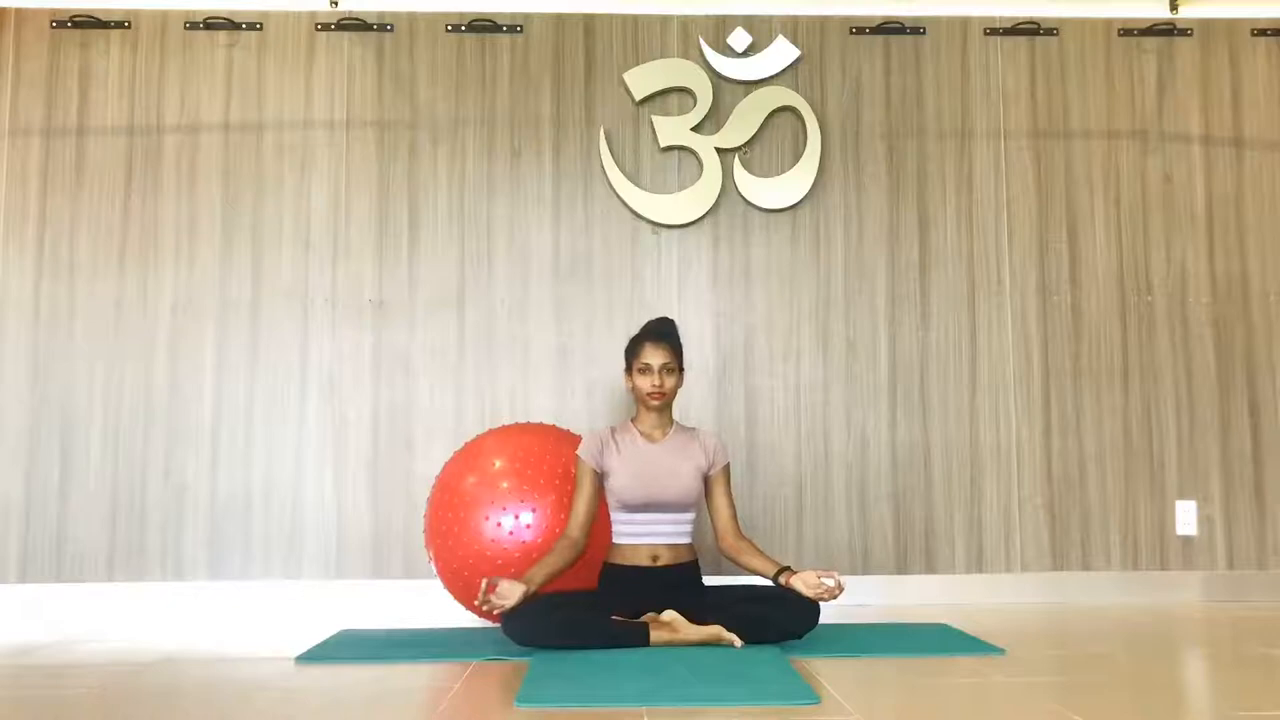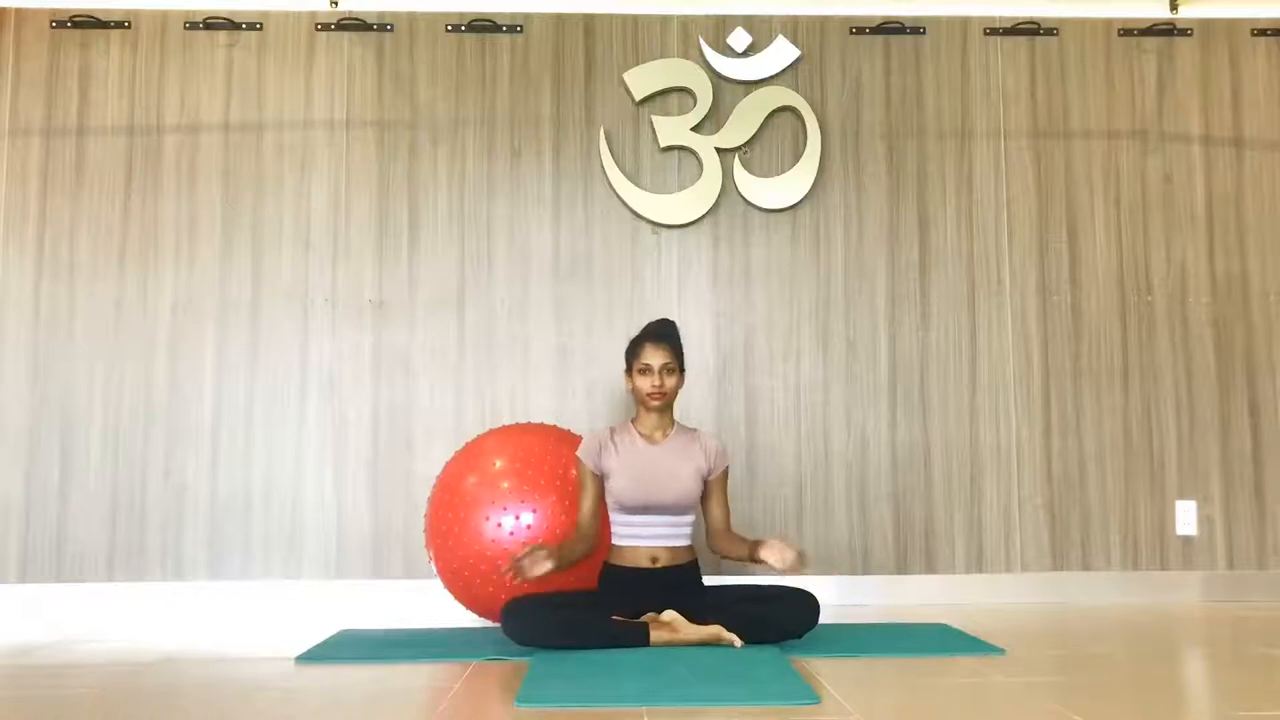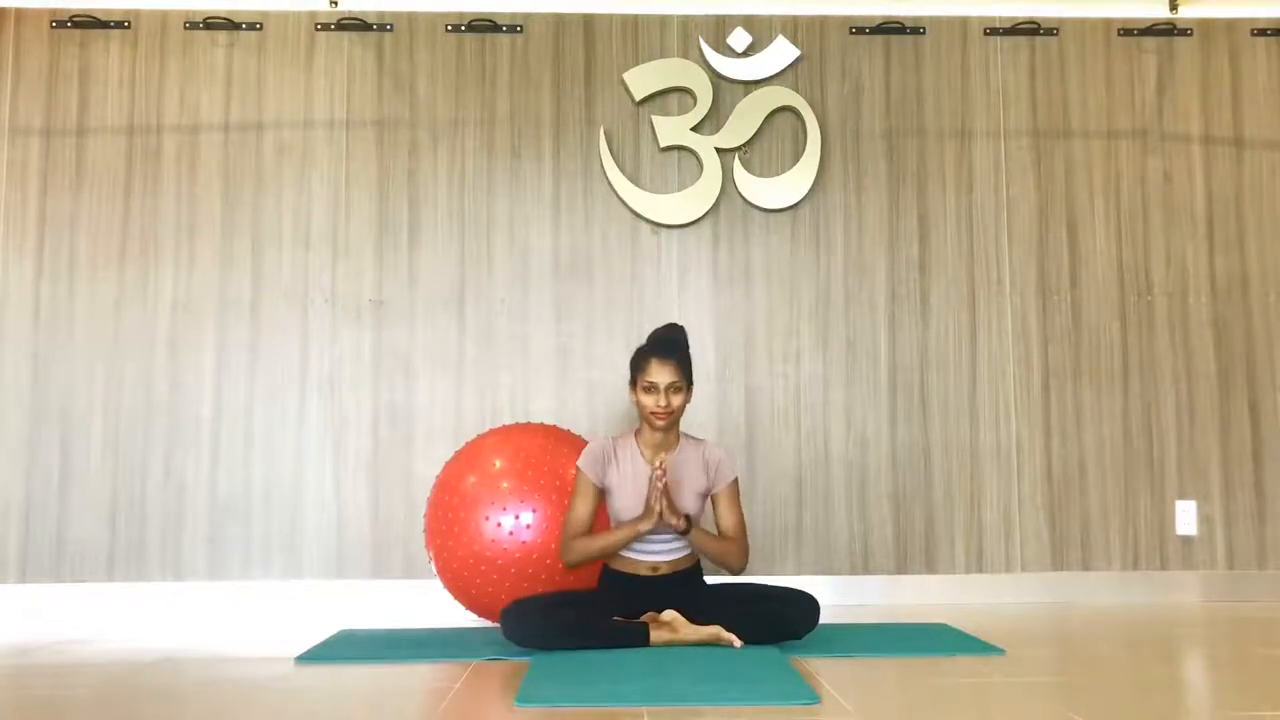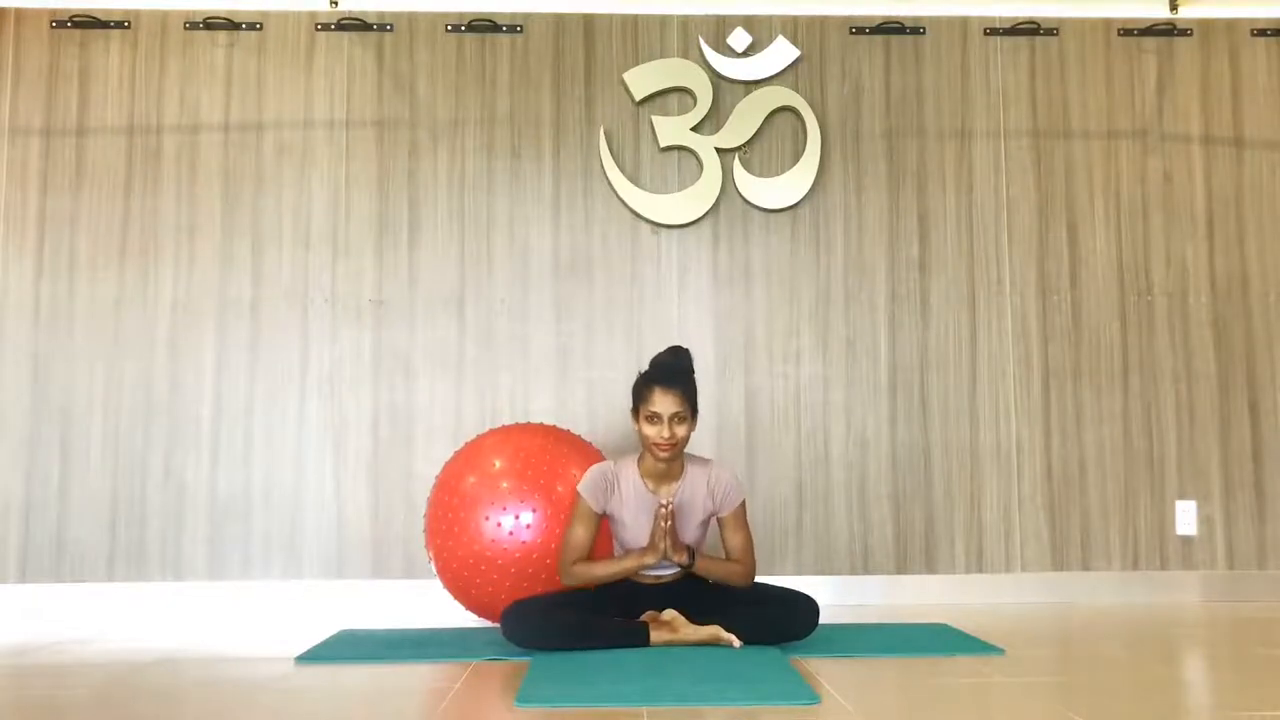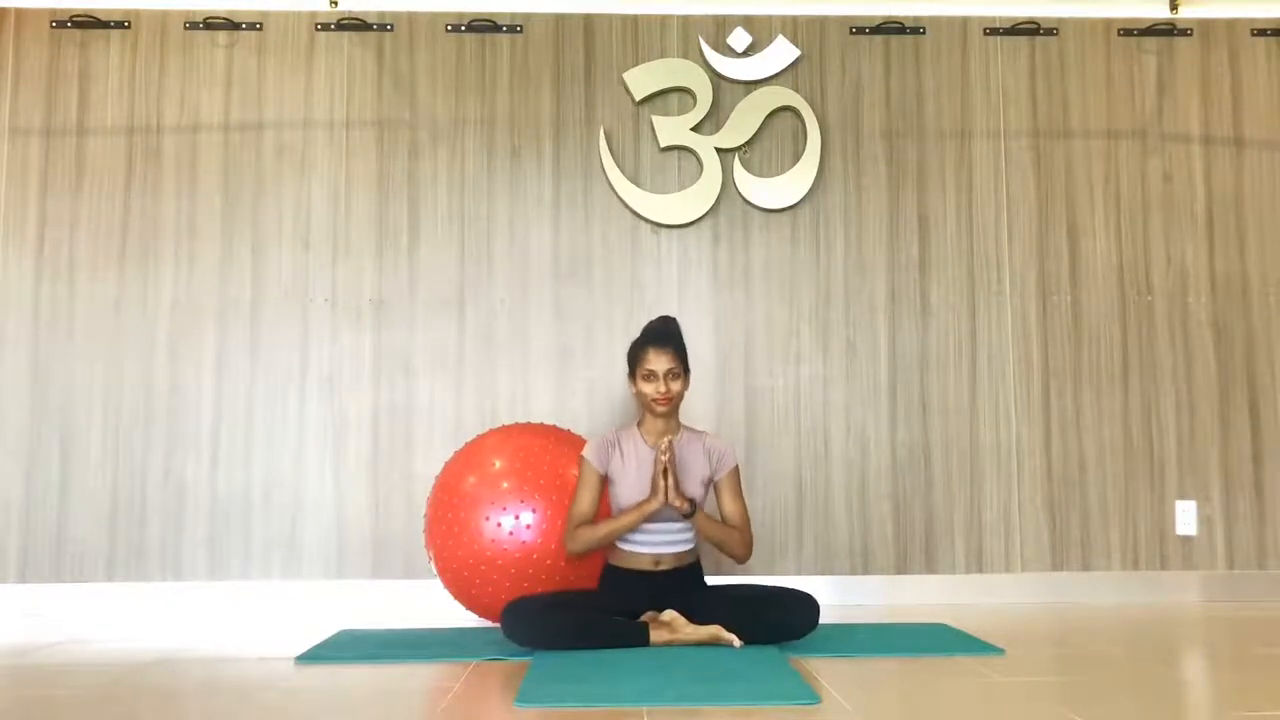
dt=0.7s
person 1, frame 1
left shoulder: (705, 446)
right shoulder: (600, 445)
left elbow: (729, 537)
right elbow: (574, 537)
left wrist: (787, 576)
right wrist: (525, 585)
left hip: (686, 588)
right hip: (619, 588)
left knee: (800, 609)
right knee: (520, 619)
right ankle: (680, 633)
person 1, frame 2
left shoulder: (707, 447)
right shoulder: (599, 445)
left elbow: (719, 535)
right elbow: (585, 534)
left wrist: (758, 550)
right wrist: (553, 557)
left hip: (687, 588)
right hip: (618, 588)
left knee: (800, 607)
right knee: (519, 618)
left ankle: (641, 628)
right ankle: (675, 633)
person 1, frame 3
left shoulder: (711, 459)
right shoulder: (602, 454)
left elbow: (737, 559)
right elbow: (570, 551)
left wrist: (680, 521)
right wrist: (642, 522)
left hip: (687, 591)
right hip: (618, 591)
left knee: (802, 609)
right knee: (518, 620)
left ankle: (638, 627)
right ankle: (668, 633)
person 1, frame 4
left shoulder: (719, 481)
right shoulder: (603, 478)
left elbow: (744, 573)
right elbow: (570, 571)
left wrist: (683, 555)
right wrist: (646, 555)
left hip: (690, 594)
right hip: (621, 595)
left knee: (801, 611)
right knee: (518, 621)
left ankle: (643, 628)
right ankle: (668, 632)
person 1, frame 5
left shoulder: (714, 451)
right shoulder: (605, 448)
left elbow: (741, 549)
right elbow: (575, 542)
left wrist: (684, 503)
right wrist: (652, 501)
left hip: (687, 589)
right hip: (620, 589)
left knee: (802, 610)
right knee: (518, 618)
right ankle: (667, 633)
